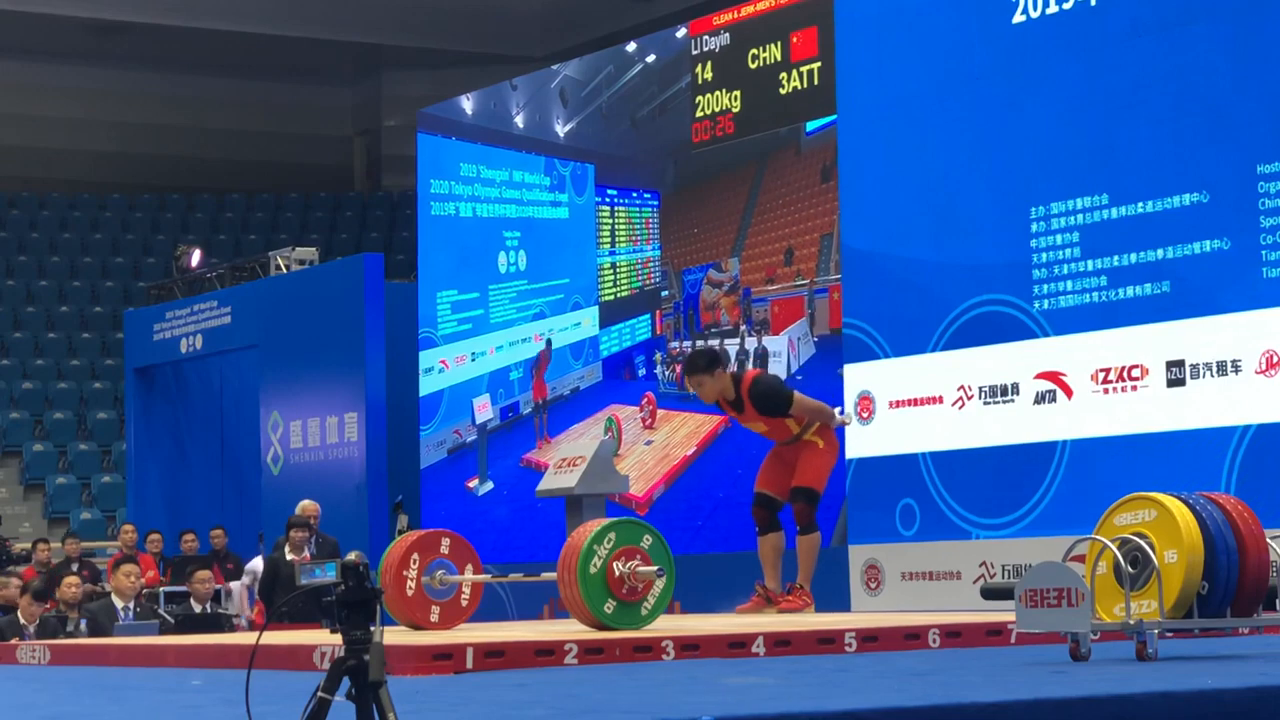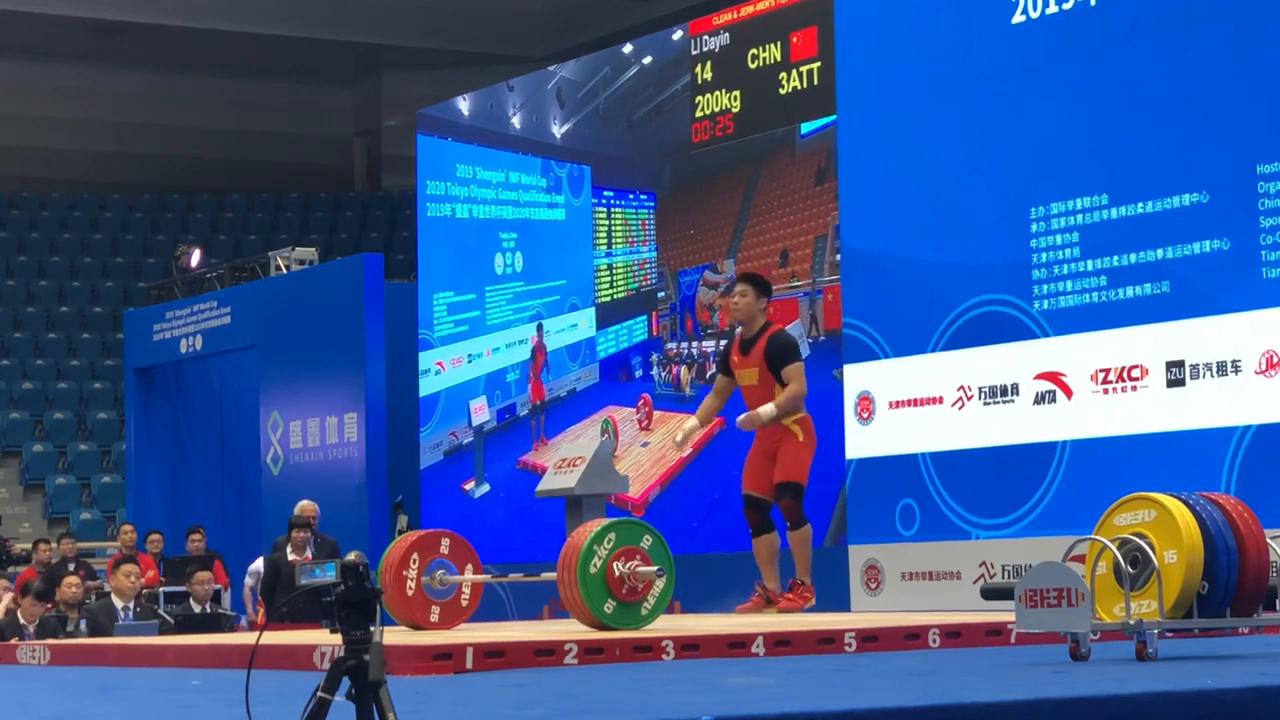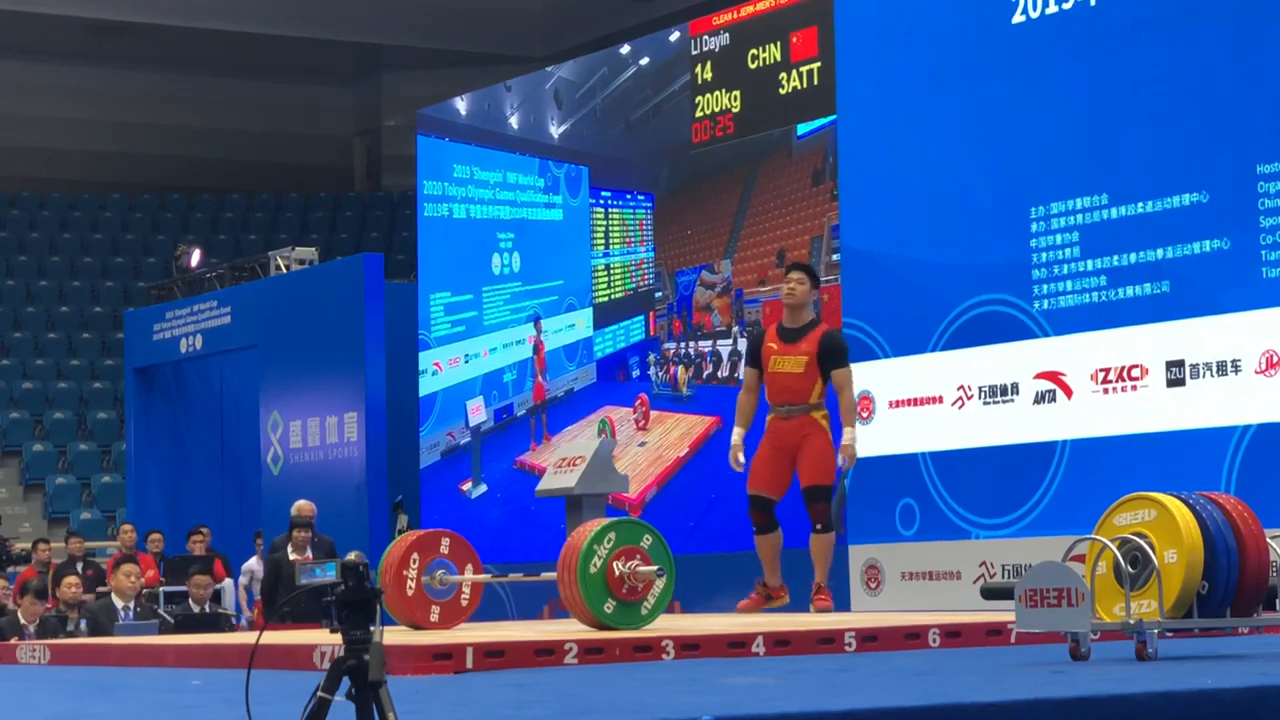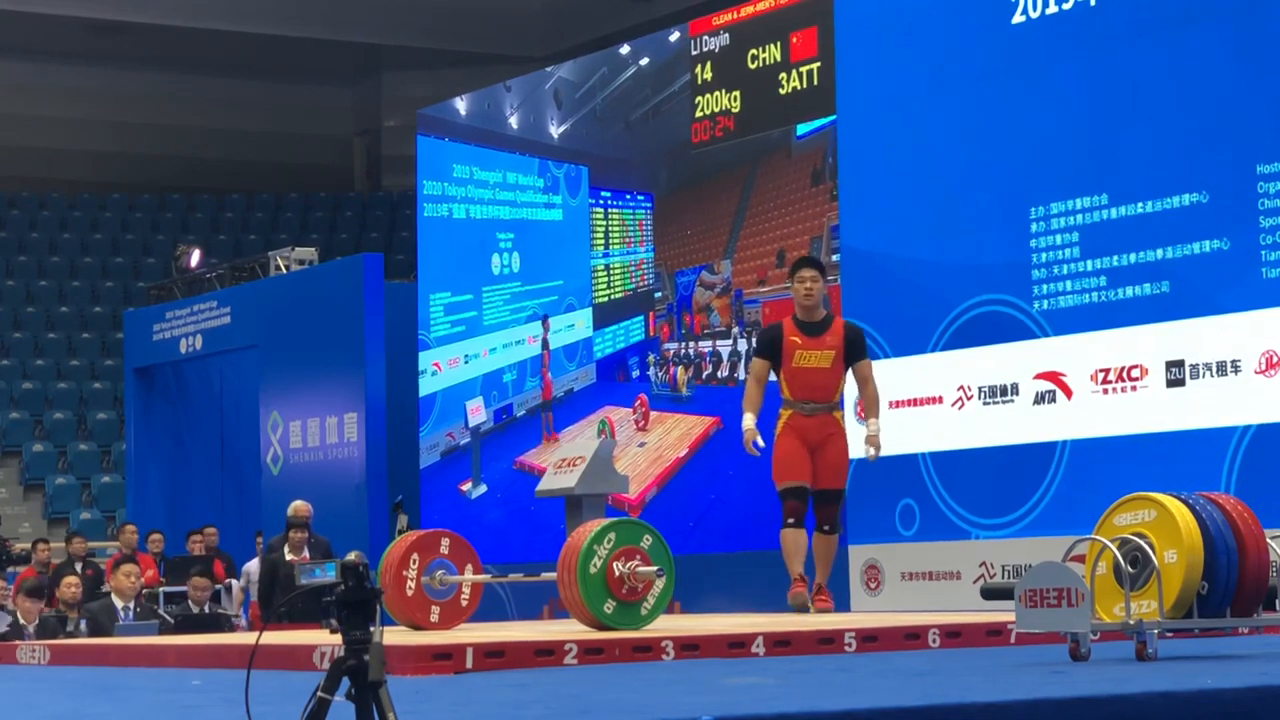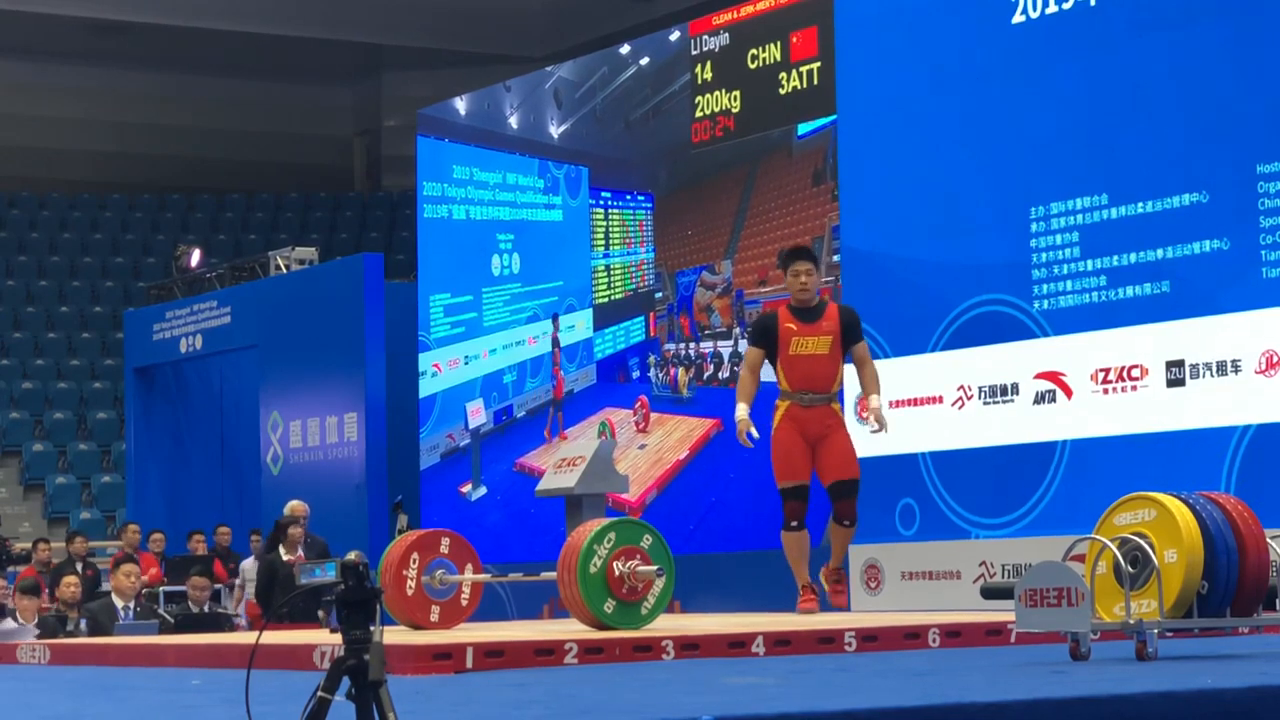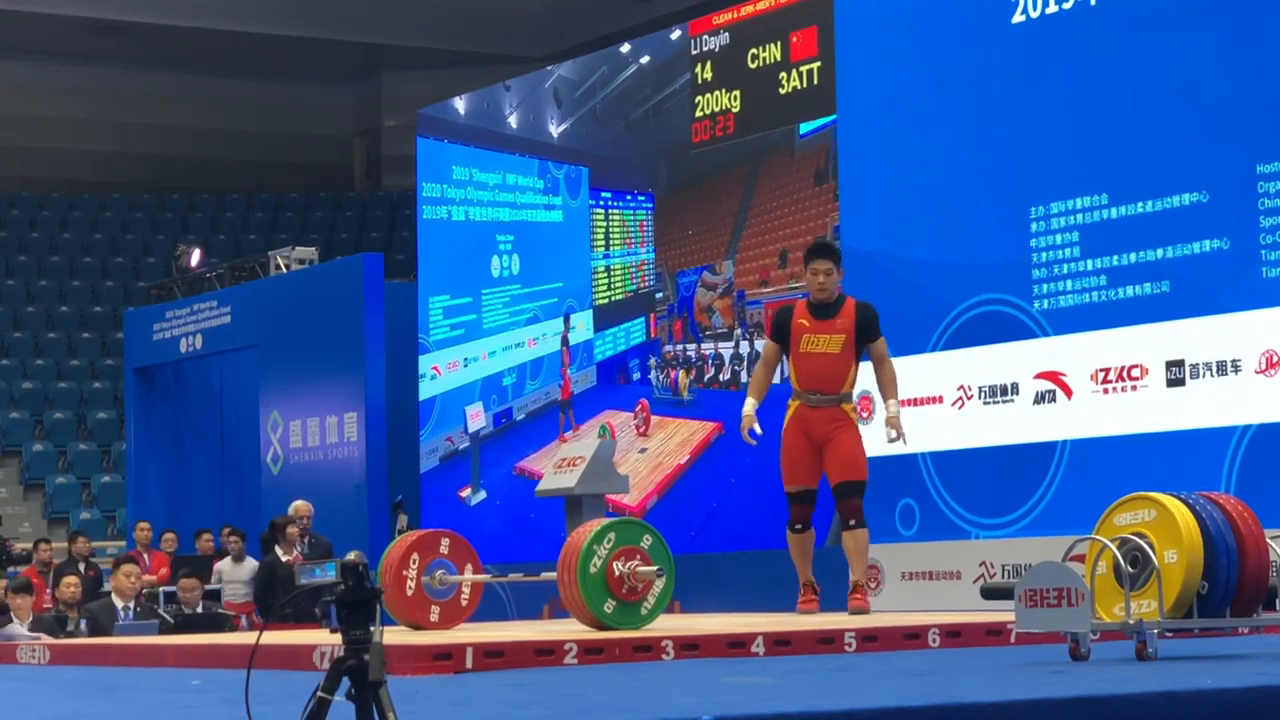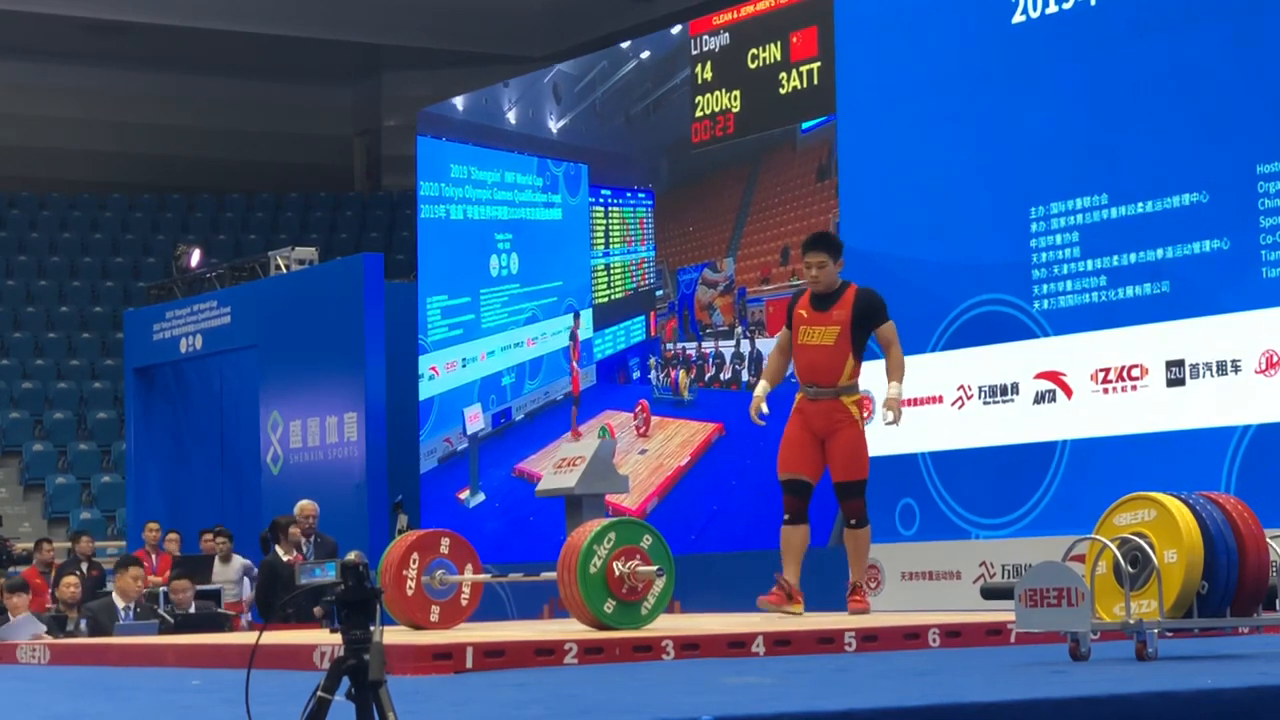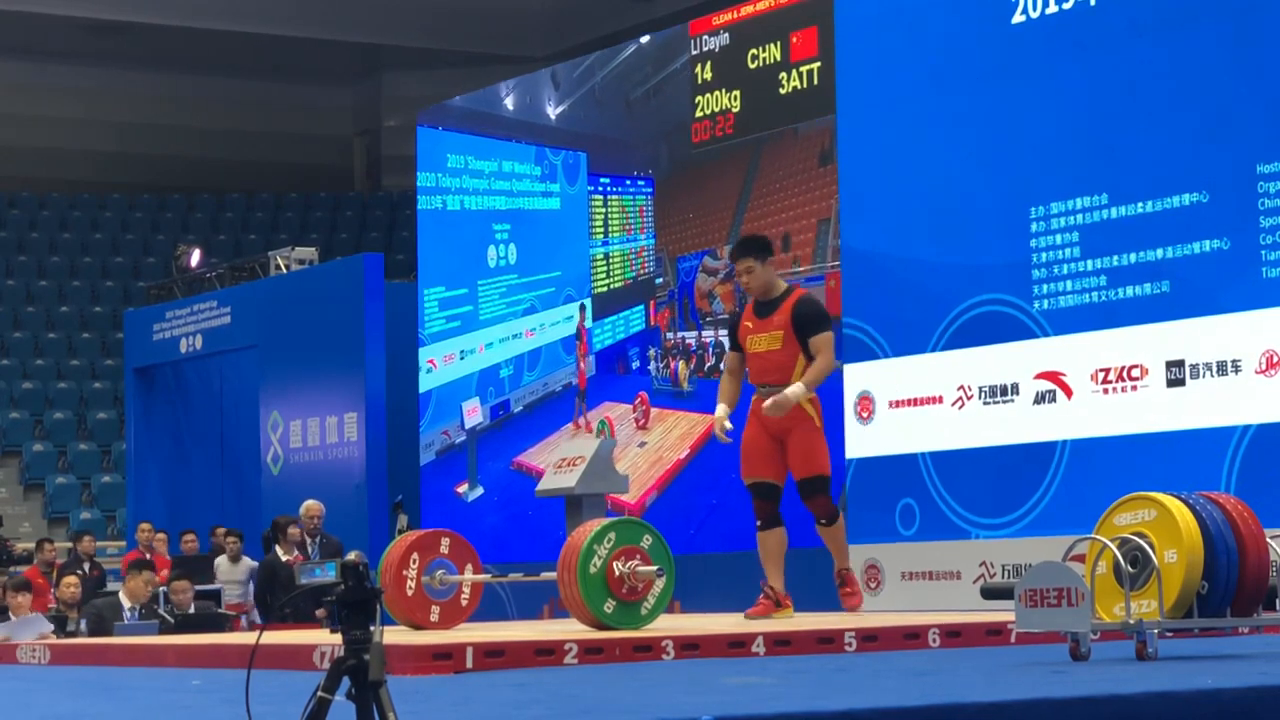
dt=0.5s
person 1, frame 1
left shoulder: (762, 388)
right shoulder: (722, 398)
left elbow: (814, 408)
left wrist: (835, 421)
left hip: (814, 441)
right hip: (785, 445)
left knee: (802, 508)
right knee: (762, 510)
left ankle: (802, 591)
right ankle: (771, 591)
person 1, frame 2
left shoulder: (779, 341)
right shoulder: (732, 349)
left elbow: (798, 387)
right elbow: (718, 394)
left wrist: (766, 412)
right wrist: (692, 425)
left hip: (793, 430)
right hip: (764, 434)
left knee: (789, 503)
right knee: (754, 511)
left ankle: (803, 586)
right ankle: (771, 591)
person 1, frame 3
left shoulder: (828, 339)
right shoulder: (761, 340)
left elbow: (845, 391)
right elbow: (749, 391)
left wrist: (848, 437)
right wrist: (737, 436)
left hip: (813, 427)
right hip: (775, 428)
left knee: (818, 508)
right knee: (758, 508)
left ankle: (820, 588)
right ankle: (772, 587)
person 1, frame 4
left shoulder: (848, 333)
right shoulder: (774, 334)
left elbow: (866, 383)
right elbow: (756, 380)
left wrist: (872, 427)
right wrist: (749, 422)
left hip: (831, 427)
right hip: (791, 426)
left knee: (828, 512)
right knee: (794, 507)
left ankle: (821, 587)
right ankle: (798, 583)
person 1, frame 5
left shoulder: (844, 317)
right shoulder: (769, 322)
left elbow: (864, 363)
right elbow: (750, 370)
left wrist: (874, 402)
right wrist: (742, 412)
left hip: (830, 418)
right hip: (789, 419)
left knee: (846, 500)
right knee: (794, 506)
left ankle: (835, 569)
right ankle: (805, 589)
person 1, frame 6
left shoulder: (861, 314)
right shoulder: (787, 316)
left elbow: (882, 362)
right elbow: (766, 364)
left wrist: (892, 408)
right wrist: (750, 407)
left hip: (841, 418)
right hip: (800, 417)
left knee: (850, 503)
right knee: (799, 507)
left ankle: (857, 588)
right ankle: (808, 585)
person 1, frame 7
left shoulder: (863, 300)
right shoulder: (798, 302)
left elbow: (891, 345)
right elbow: (782, 349)
left wrist: (894, 390)
right wrist: (762, 388)
left hip: (844, 410)
right hip: (804, 409)
left knee: (851, 501)
right knee: (793, 498)
left ankle: (856, 588)
right ankle: (788, 588)
person 1, frame 8
left shoulder: (805, 307)
right shoulder: (741, 318)
left elbow: (826, 359)
right elbow: (733, 372)
left wrist: (792, 393)
right wrist: (722, 409)
left hip: (800, 410)
right hip: (760, 412)
left knee: (817, 498)
right knee: (764, 504)
left ankle: (846, 574)
right ankle: (775, 593)
